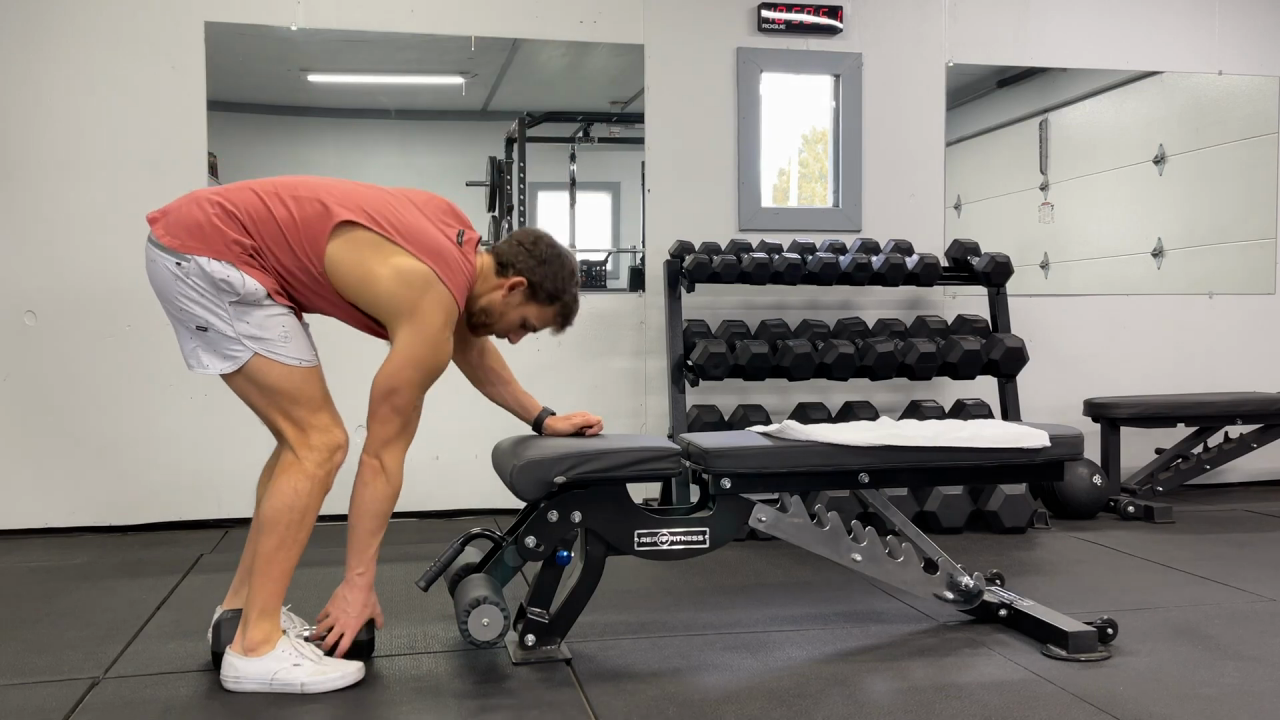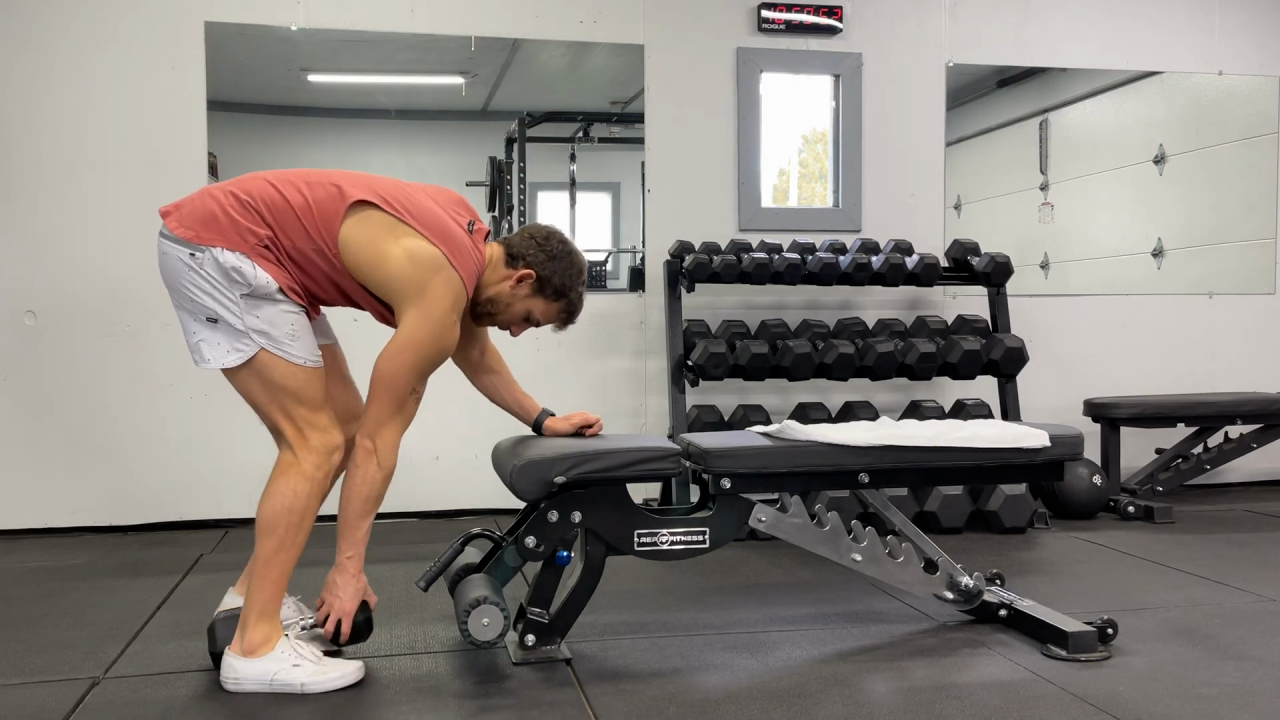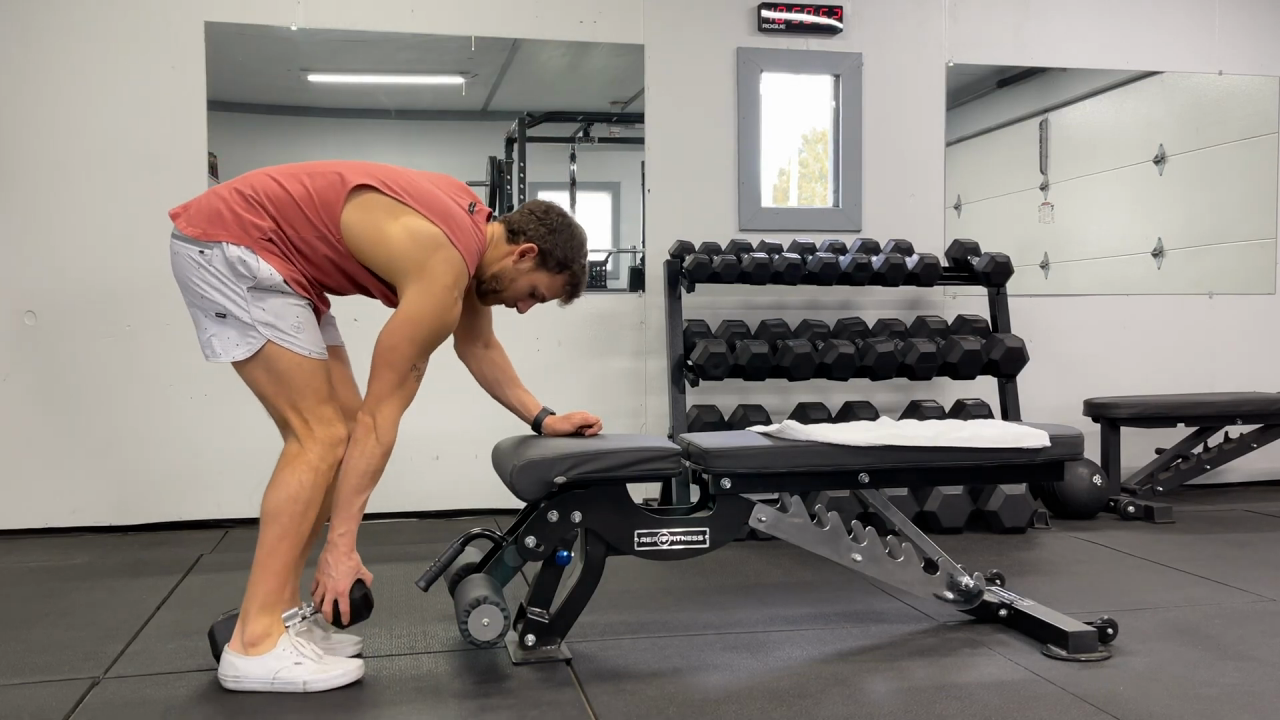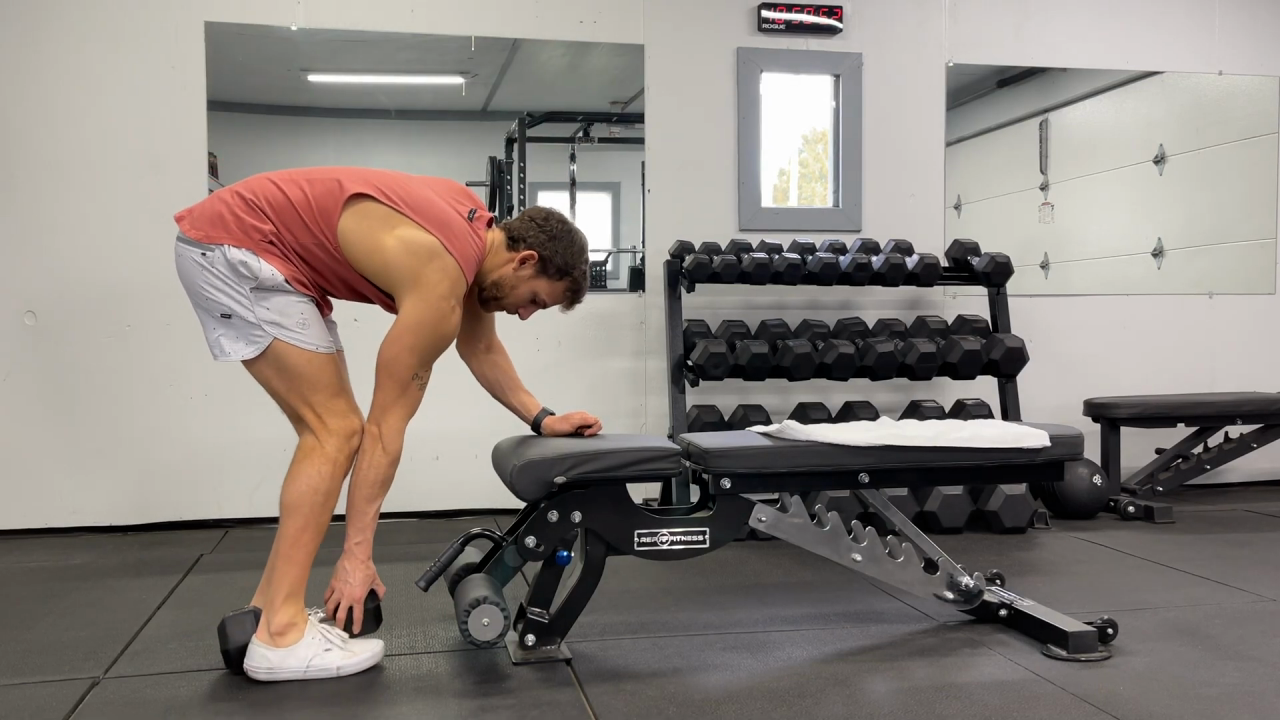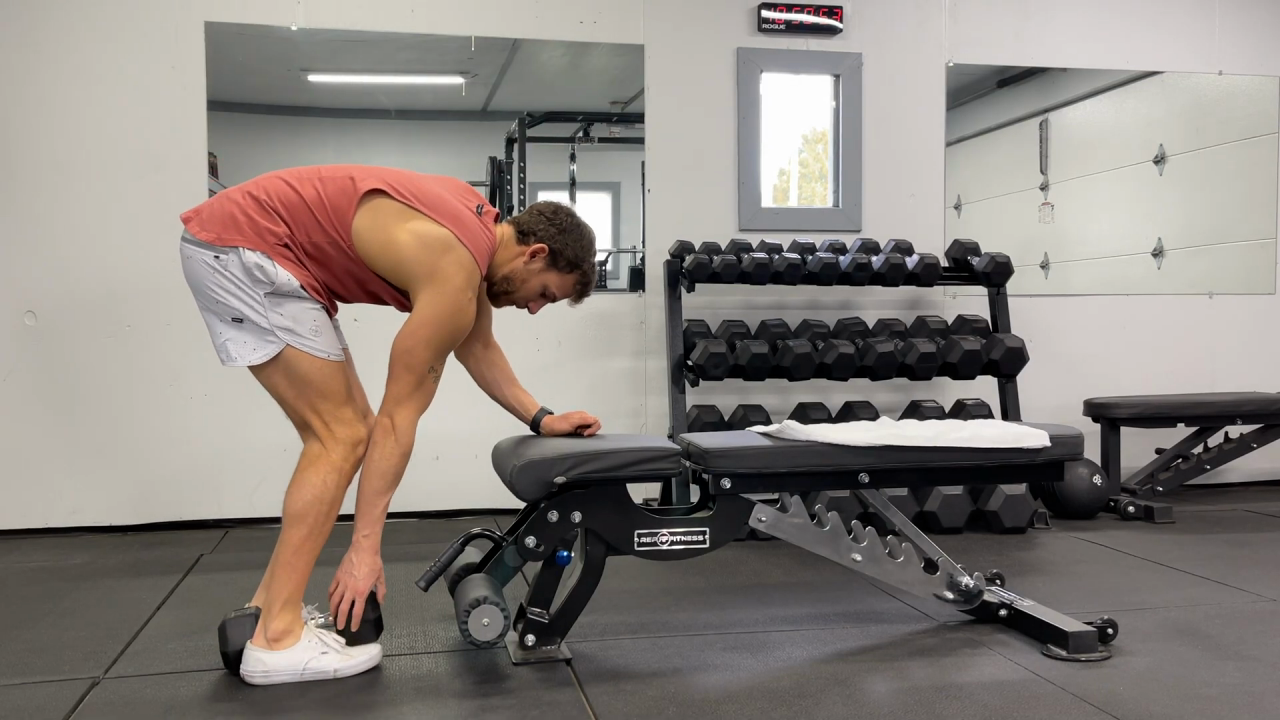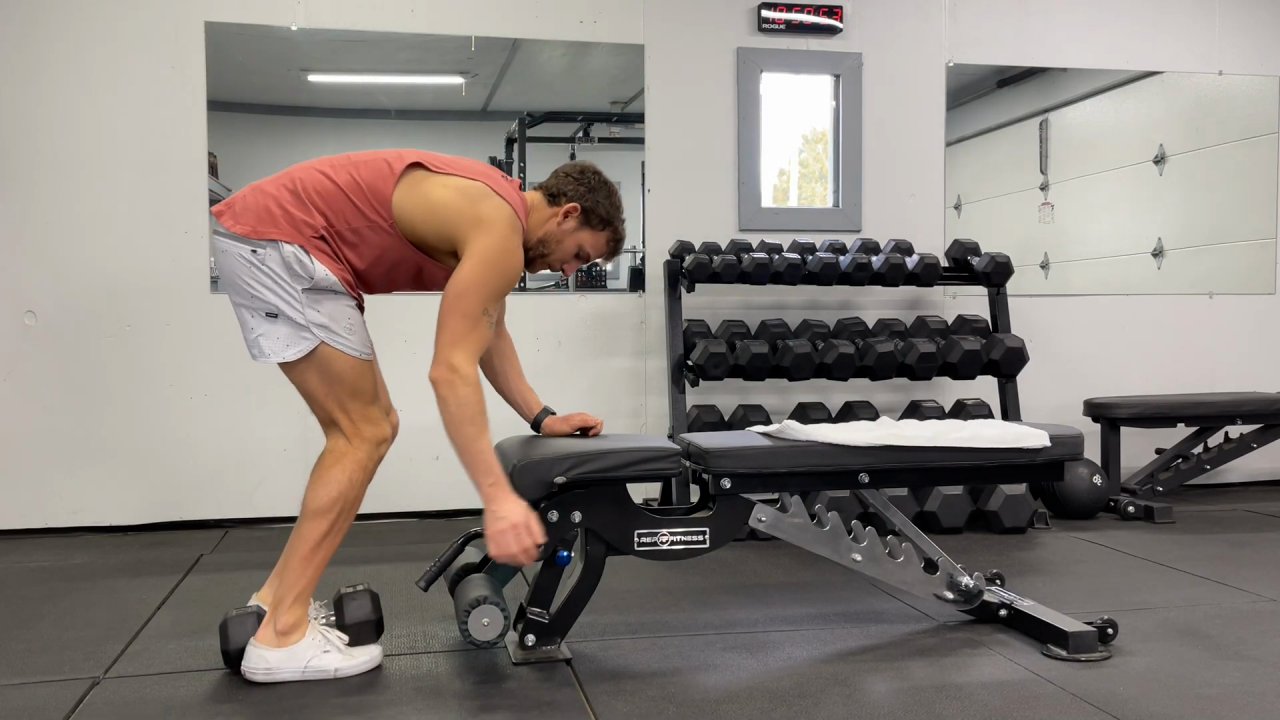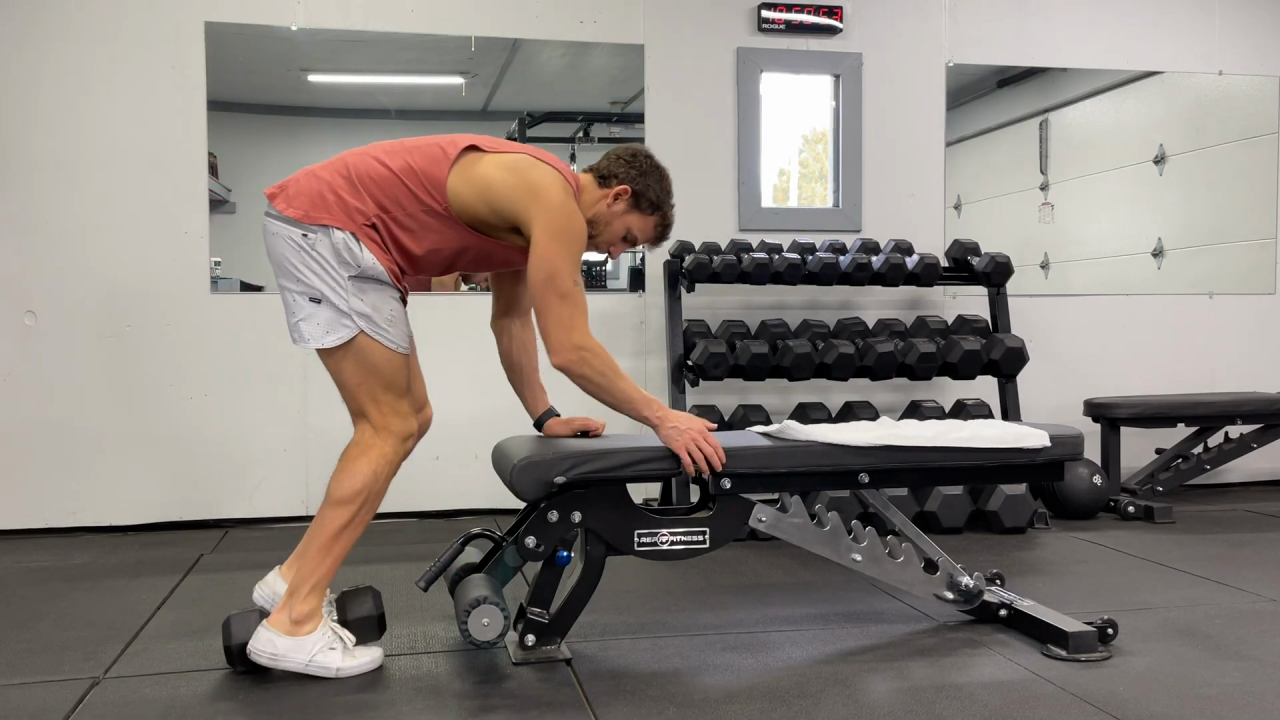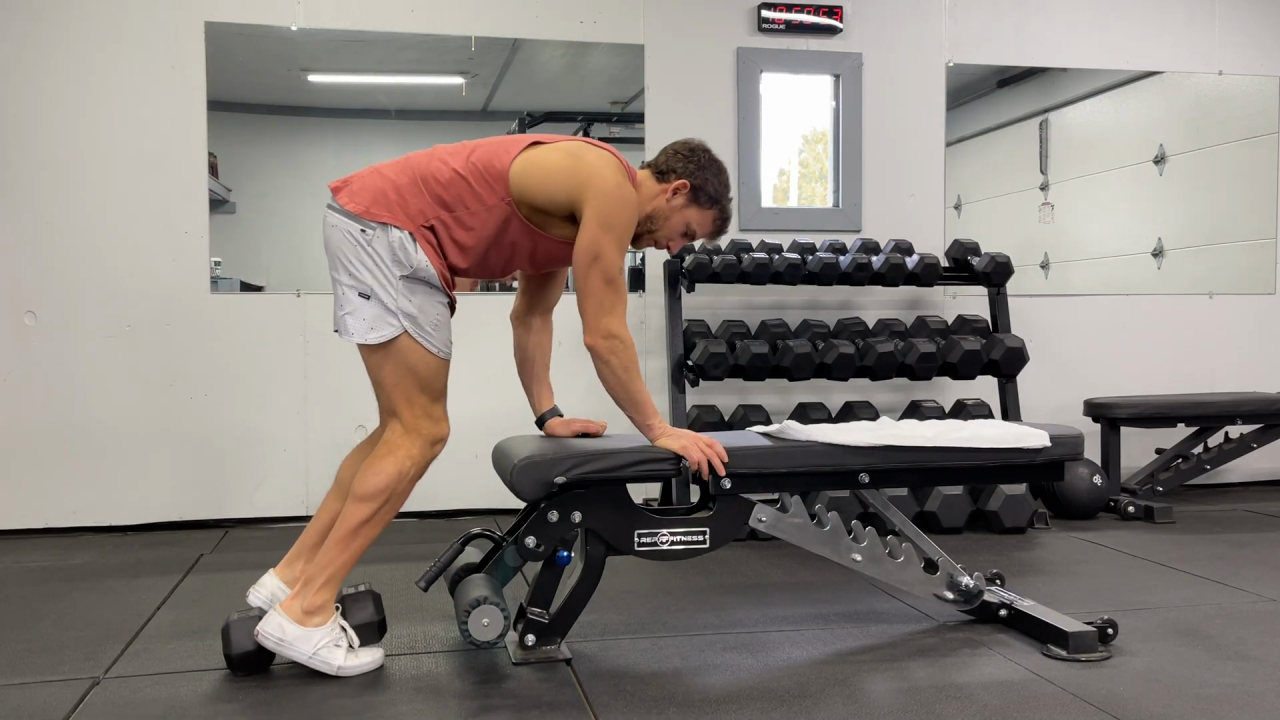
dt=0.3s
person 1, frame 1
left shoulder: (457, 242)
right shoulder: (431, 311)
left elbow: (472, 348)
right elbow: (382, 456)
left wrist: (542, 418)
right wrist: (358, 583)
left hip: (206, 245)
right hip: (206, 252)
left knee: (307, 436)
right knee: (318, 443)
left ankle: (242, 608)
right ankle: (255, 647)
person 1, frame 2
left shoulder: (467, 237)
right shoulder: (439, 297)
left elbow: (473, 352)
right elbow: (380, 442)
left wrist: (541, 419)
right wrist: (349, 568)
left hip: (226, 241)
right hip: (218, 246)
left knee: (344, 424)
right knee: (317, 444)
left ankle: (252, 596)
right ankle: (255, 647)
person 1, frame 3
left shoulder: (471, 224)
right shoulder: (441, 274)
left elbow: (477, 344)
right elbow: (381, 415)
left wrist: (541, 418)
right wrist: (340, 544)
left hip: (256, 248)
right hip: (229, 243)
left knee: (340, 427)
right knee: (321, 438)
left ankle: (271, 607)
right ankle: (256, 641)
person 1, frame 4
left shoulder: (473, 229)
right shoulder: (439, 286)
left elbow: (481, 348)
right elbow: (386, 426)
left wrist: (541, 417)
right wrist: (357, 555)
left hip: (252, 247)
right hip: (232, 245)
left knee: (337, 430)
right knee: (334, 432)
left ankle: (270, 606)
right ankle: (281, 634)
person 1, frame 5
left shoulder: (476, 226)
right shoulder: (454, 276)
left elbow: (477, 347)
right elbow: (399, 417)
left wrist: (540, 418)
right wrist: (364, 550)
left hip: (247, 247)
right hip: (240, 246)
left knee: (349, 429)
right knee: (340, 438)
left ankle: (270, 607)
right ankle: (275, 639)
person 1, frame 6
left shoulder: (497, 208)
right shoulder: (499, 232)
left elbow: (488, 336)
right elbow: (452, 370)
left wrist: (541, 417)
right wrist: (497, 497)
left hip: (266, 237)
right hip: (276, 241)
left knee: (367, 429)
right knee: (364, 434)
left ankle: (277, 599)
right ankle: (282, 636)
person 1, frame 7
left shoulder: (537, 201)
right shoulder: (556, 204)
left elbow: (511, 321)
right elbow: (570, 348)
left wrist: (544, 416)
right wrist: (662, 419)
left hip: (327, 226)
right hip: (324, 225)
left knee: (401, 420)
right knee: (392, 428)
left ankle: (295, 577)
right ankle: (294, 624)
person 1, frame 8
left shoulder: (580, 203)
right shoulder: (614, 190)
left elbow: (532, 317)
right elbow: (604, 335)
left wrist: (547, 415)
right wrist: (658, 430)
left hip: (373, 225)
right hip: (383, 226)
left knee: (405, 429)
right knee: (420, 433)
left ankle: (291, 578)
right ankle: (306, 615)
